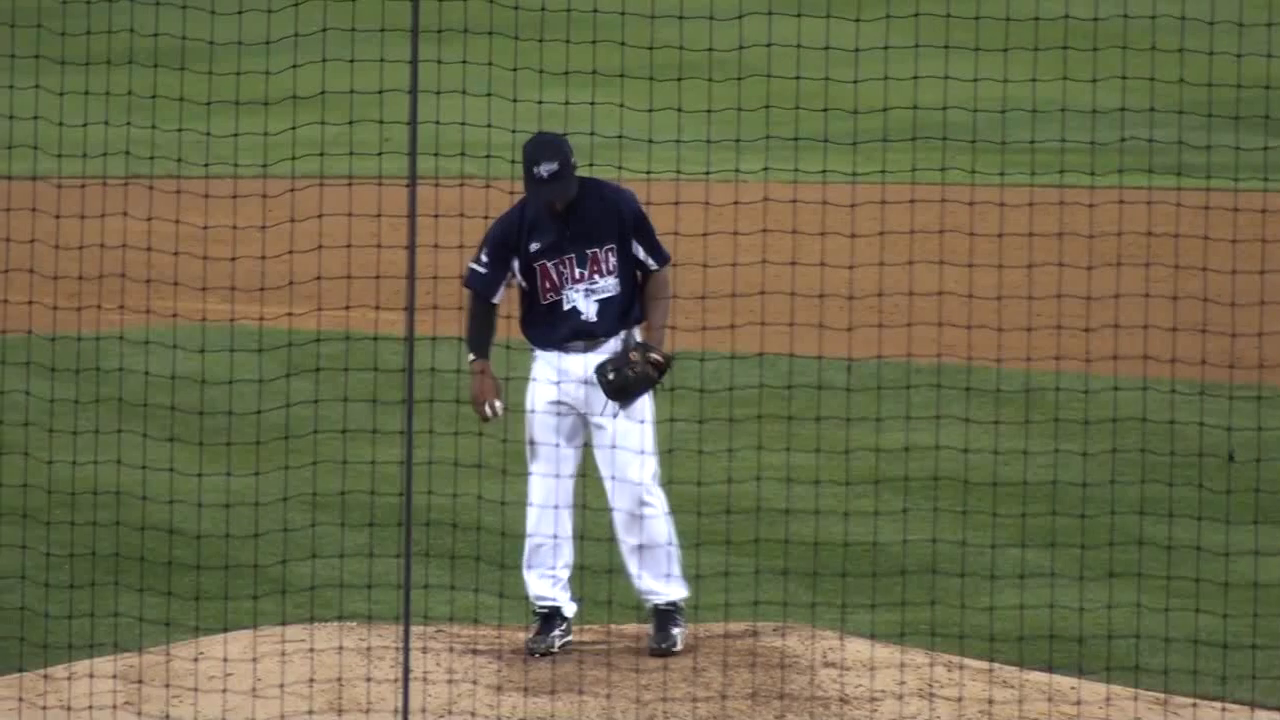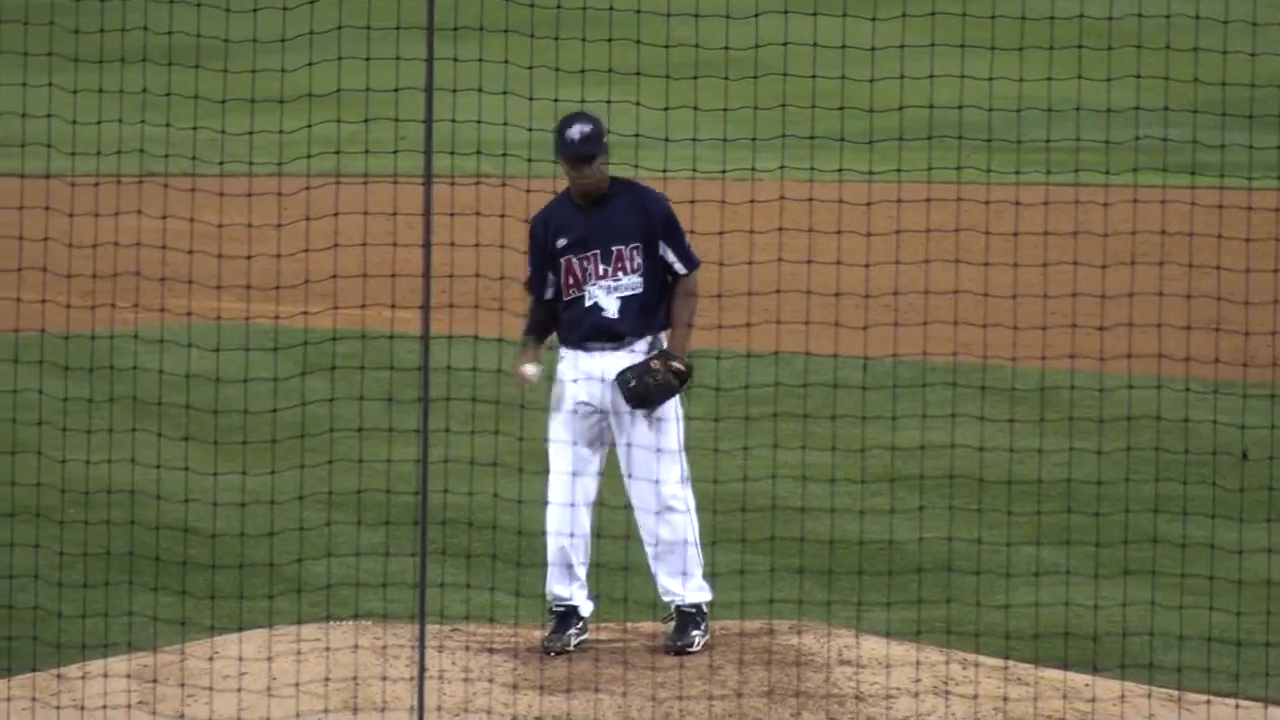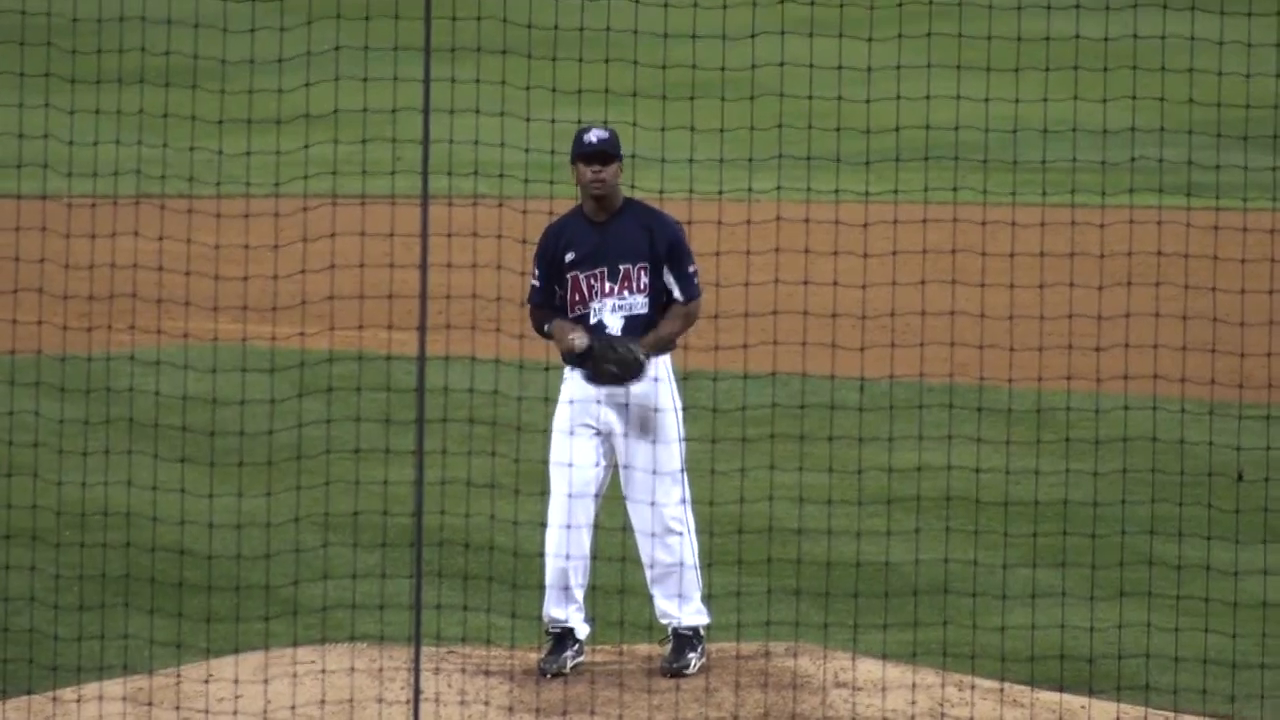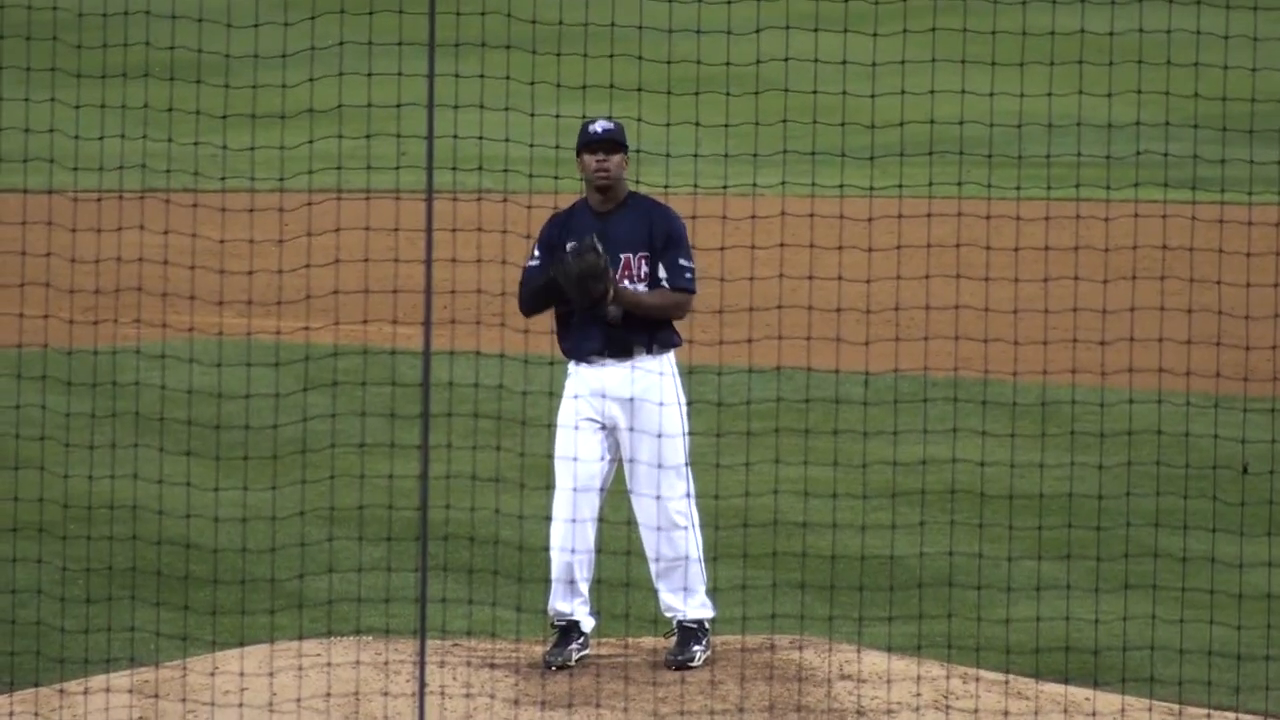
dt=0.3s
person 1, frame 1
left shoulder: (617, 205)
right shoulder: (513, 227)
left elbow: (656, 273)
right elbow: (483, 298)
left wrist: (653, 340)
right wrist: (480, 363)
left hip: (615, 359)
right hip: (552, 367)
left knee: (636, 487)
right knee: (546, 492)
left ankle: (668, 605)
right ankle: (553, 611)
person 1, frame 2
left shoulder: (648, 206)
right shoulder: (547, 224)
left elbow: (685, 280)
right elbow: (544, 301)
left wrist: (677, 349)
right wrist: (530, 343)
left hip: (642, 360)
right hip: (578, 368)
left knee: (662, 488)
right knee: (567, 492)
left ankle: (690, 606)
right ankle: (570, 609)
person 1, frame 3
left shoulder: (659, 228)
right shoulder: (556, 237)
left elbow: (688, 305)
right elbow: (539, 312)
left wrist: (642, 345)
right wrist: (559, 330)
left hip: (646, 383)
right hip: (580, 386)
left knee: (663, 509)
right knee: (567, 511)
left ankle: (687, 629)
right ankle: (566, 631)
person 1, frame 4
left shoulder: (660, 220)
right shoulder: (560, 227)
left elbow: (681, 300)
right elbow: (528, 302)
left wrist: (618, 294)
right wrist: (564, 278)
left hip: (649, 373)
right hip: (585, 379)
left knee: (667, 502)
right knee: (572, 504)
left ankle: (692, 622)
right ankle: (572, 623)
